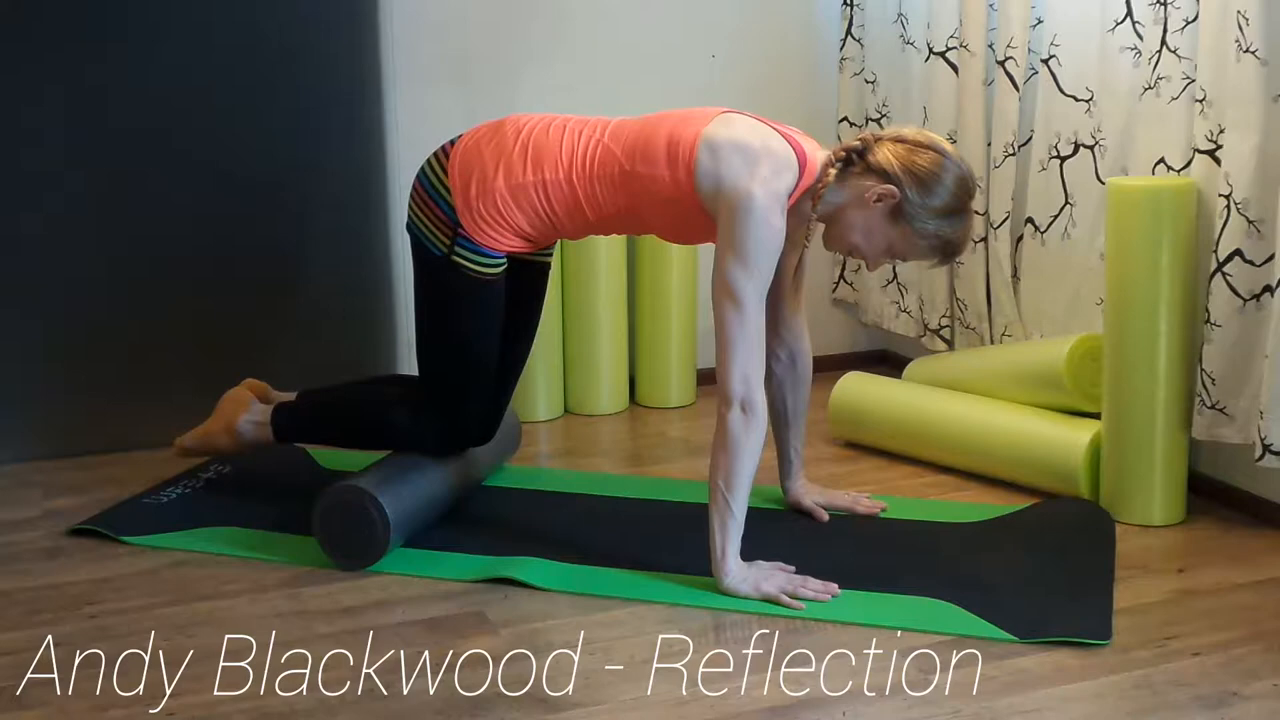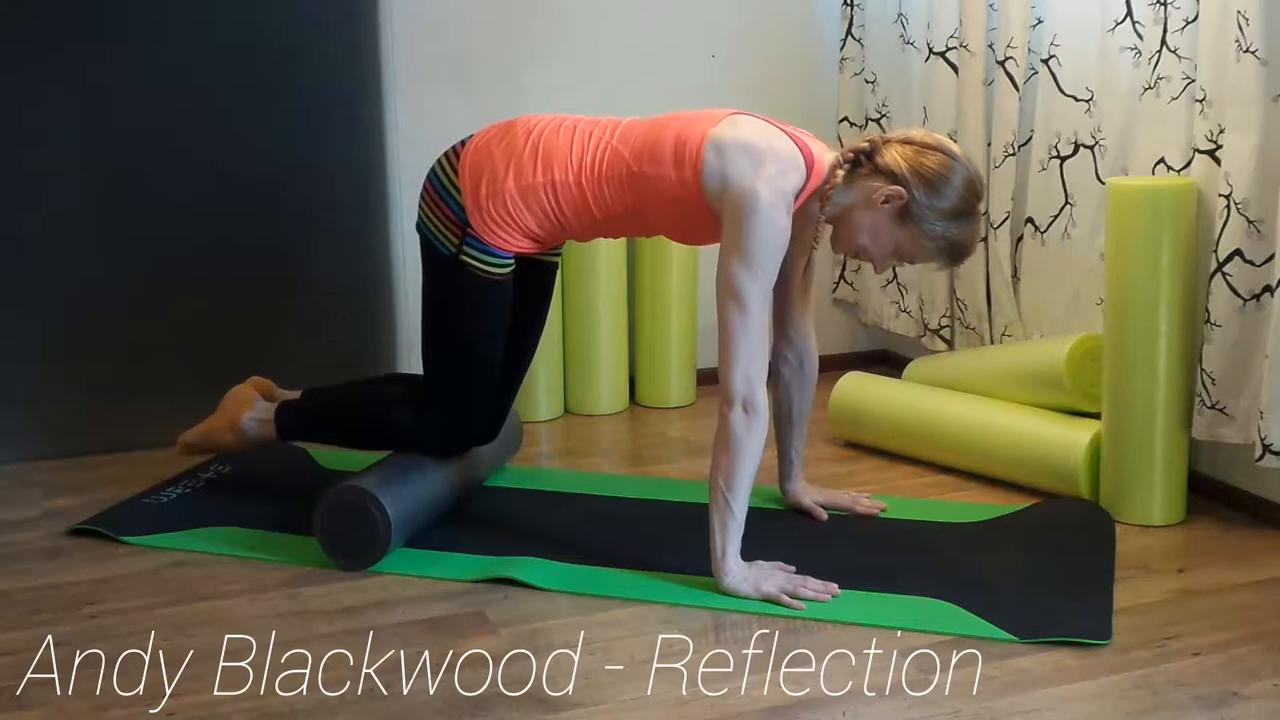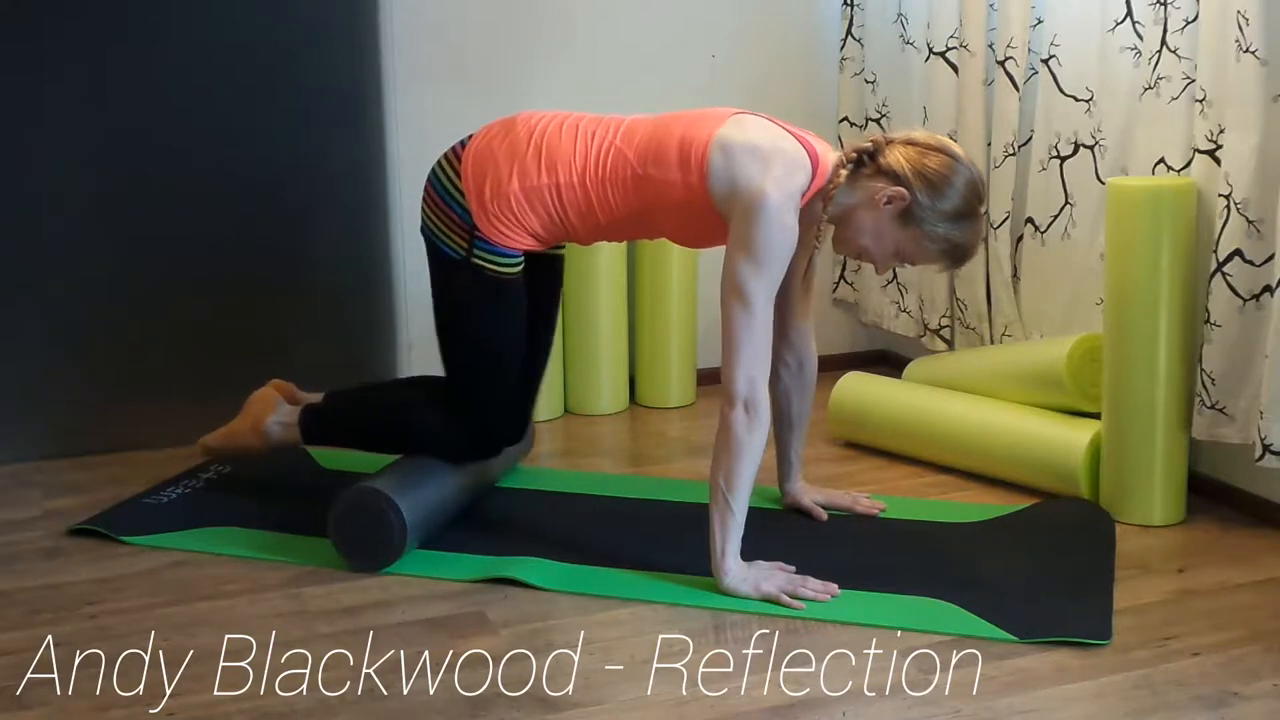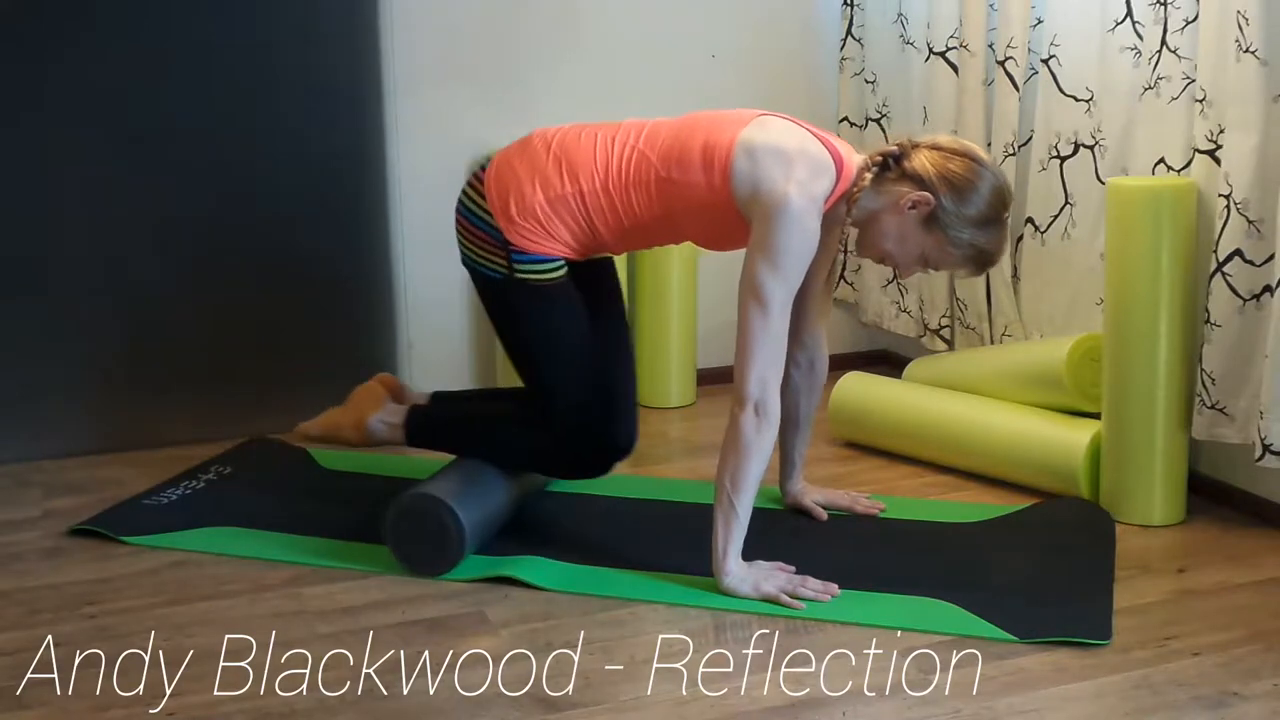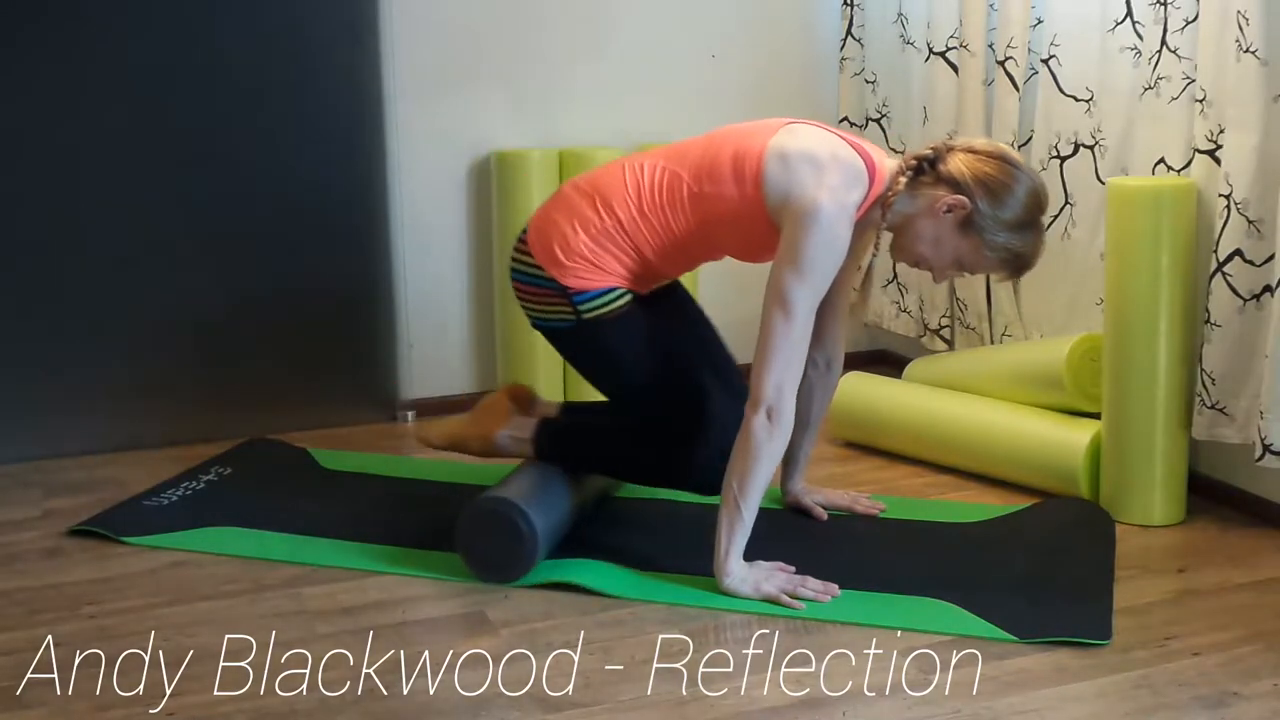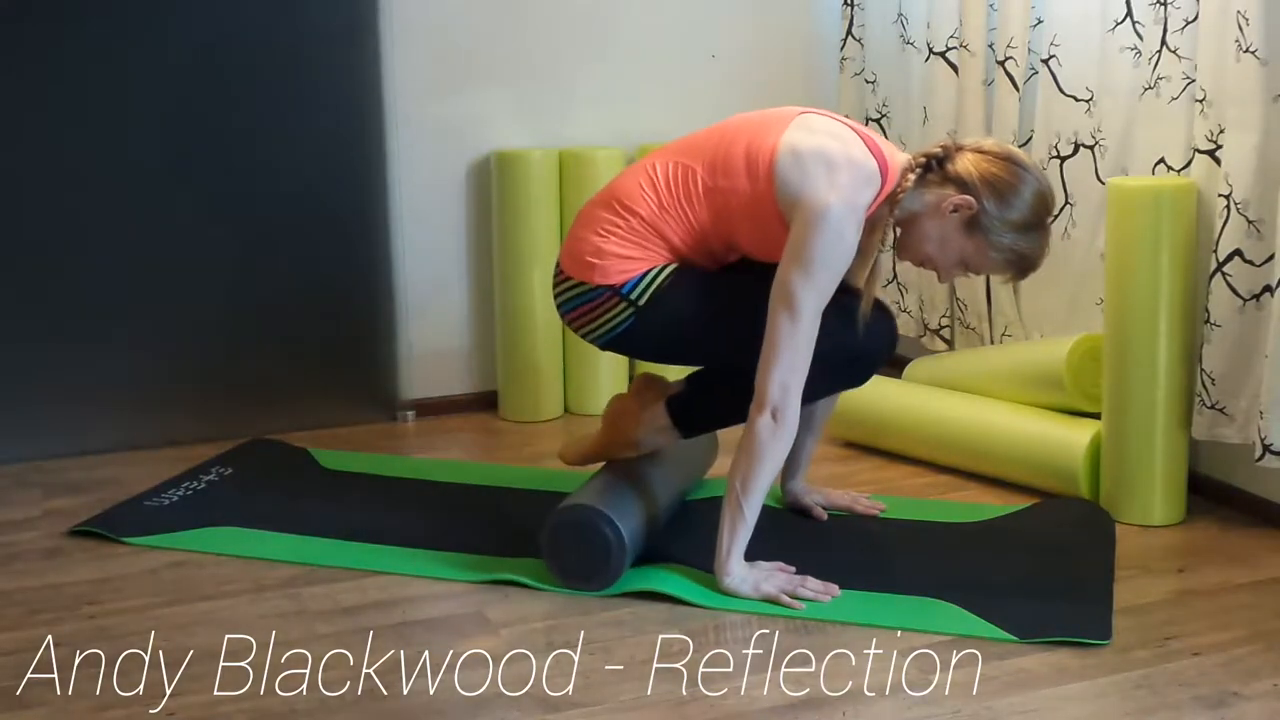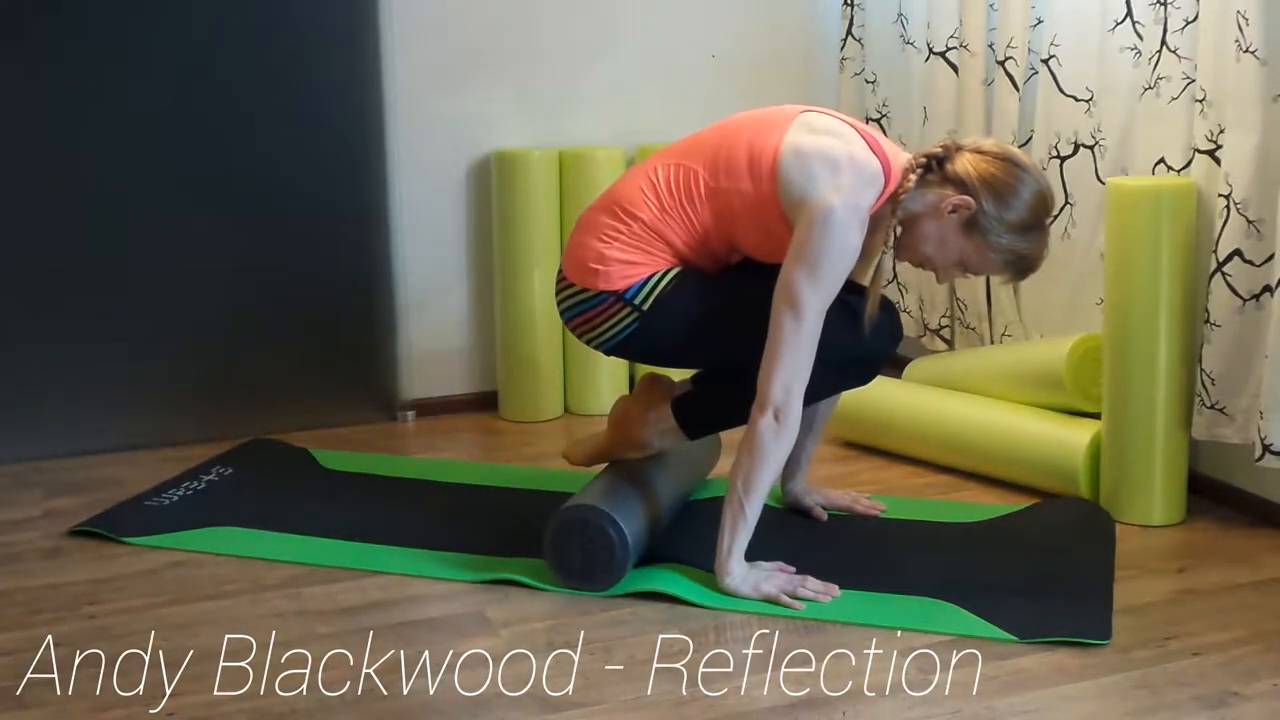
dt=0.5s
person 1, frame 1
left shoulder: (804, 181)
right shoulder: (762, 190)
left elbow: (787, 342)
right elbow: (740, 392)
left wrist: (794, 479)
right wrist: (728, 564)
left hip: (516, 203)
right hip: (472, 198)
left knee: (474, 419)
right knee: (449, 420)
left ankle: (276, 403)
right ankle: (256, 420)
person 1, frame 2
left shoulder: (813, 186)
right shoulder: (770, 191)
left elbow: (794, 345)
right elbow: (742, 392)
left wrist: (794, 480)
right wrist: (729, 564)
left hip: (523, 200)
right hip: (482, 199)
left knee: (477, 419)
right knee: (453, 421)
left ankle: (279, 401)
right ankle: (258, 418)
person 1, frame 3
left shoulder: (814, 187)
right shoulder: (775, 194)
left elbow: (794, 347)
right elbow: (744, 396)
left wrist: (793, 480)
right wrist: (729, 564)
left hip: (523, 197)
right hip: (483, 200)
left knee: (499, 415)
right knee: (481, 429)
left ankle: (303, 404)
right ankle: (285, 422)
person 1, frame 4
left shoulder: (838, 187)
right shoulder: (798, 197)
left elbow: (807, 350)
right elbow: (757, 396)
left wrist: (793, 480)
right wrist: (729, 563)
left hip: (564, 211)
right hip: (515, 215)
left knee: (607, 434)
right knee: (583, 444)
left ankle: (408, 404)
right ankle: (388, 420)
person 1, frame 5
left shoulder: (869, 190)
right shoulder: (830, 203)
left elbow: (824, 353)
right elbow: (772, 401)
left wrist: (792, 479)
right wrist: (731, 564)
left hip: (624, 257)
right hip: (573, 264)
left knee: (723, 421)
right knee: (713, 446)
left ankle: (542, 419)
right ankle: (521, 432)
person 1, frame 6
left shoulder: (883, 178)
right shoulder: (840, 200)
left elbow: (815, 358)
right elbow: (777, 396)
left wrist: (795, 480)
right wrist: (731, 565)
left hip: (655, 255)
right hip: (611, 276)
left knee: (832, 335)
right knee: (866, 338)
left ankle: (663, 403)
right ankle: (652, 418)
person 1, frame 7
left shoulder: (886, 179)
right shoulder: (843, 200)
left elbow: (822, 354)
right elbow: (778, 397)
left wrist: (795, 481)
right wrist: (732, 567)
left hip: (662, 259)
right hip: (614, 282)
left knee: (845, 332)
right knee: (867, 334)
left ankle: (670, 406)
right ankle: (658, 422)
